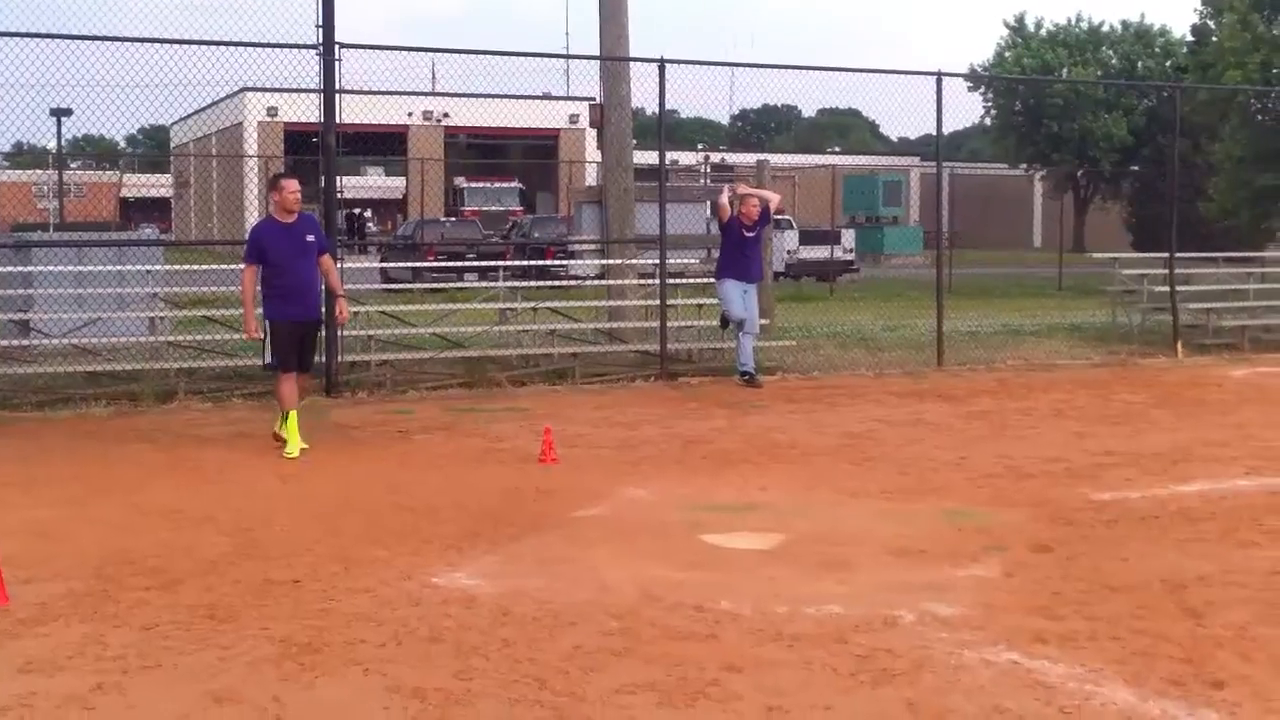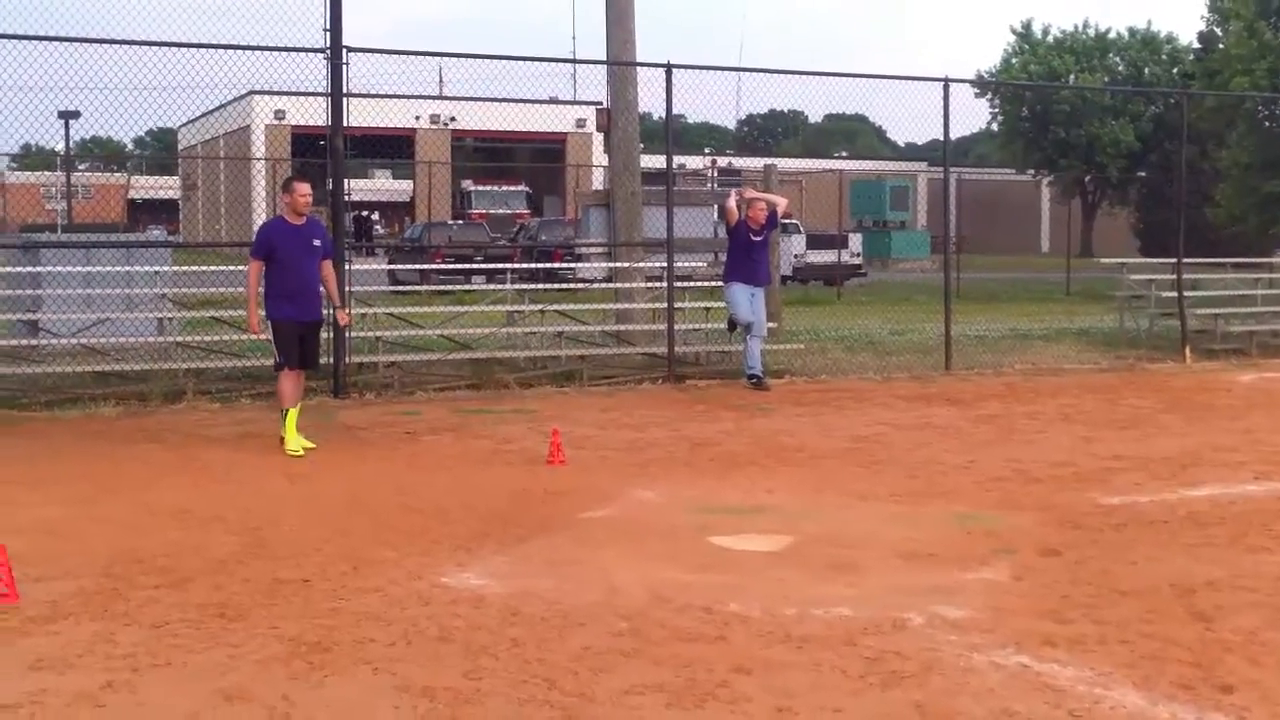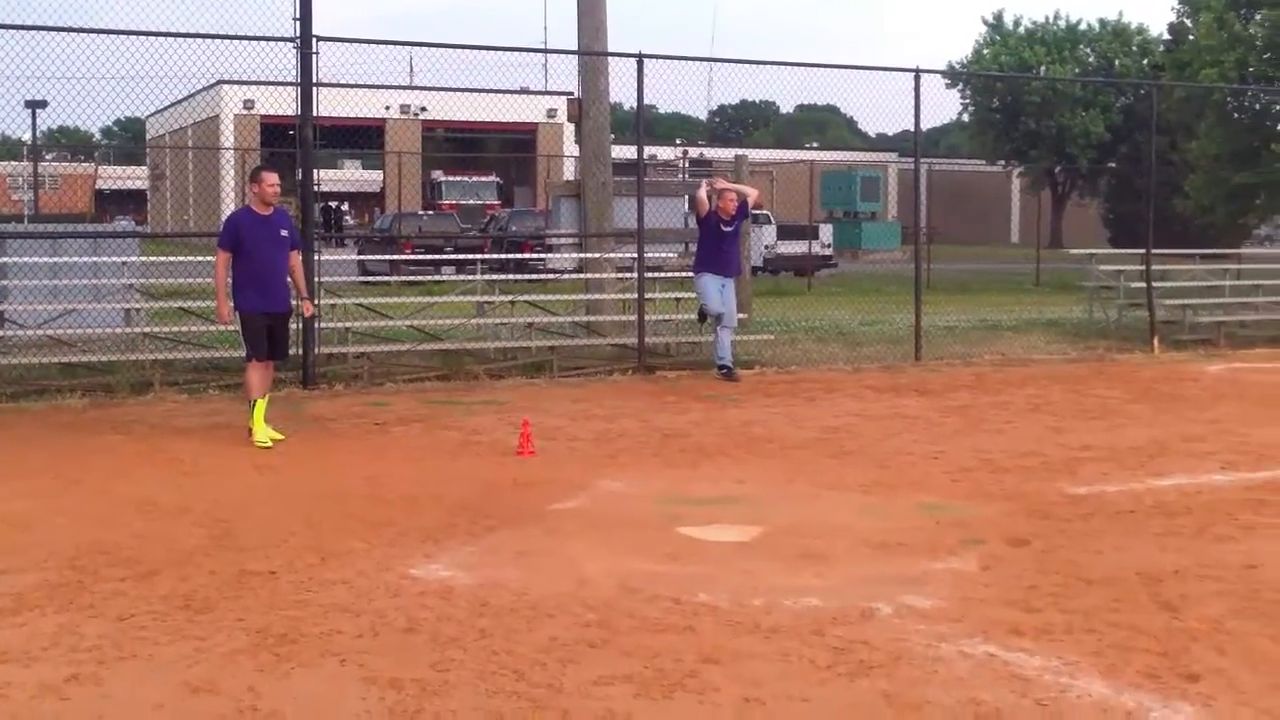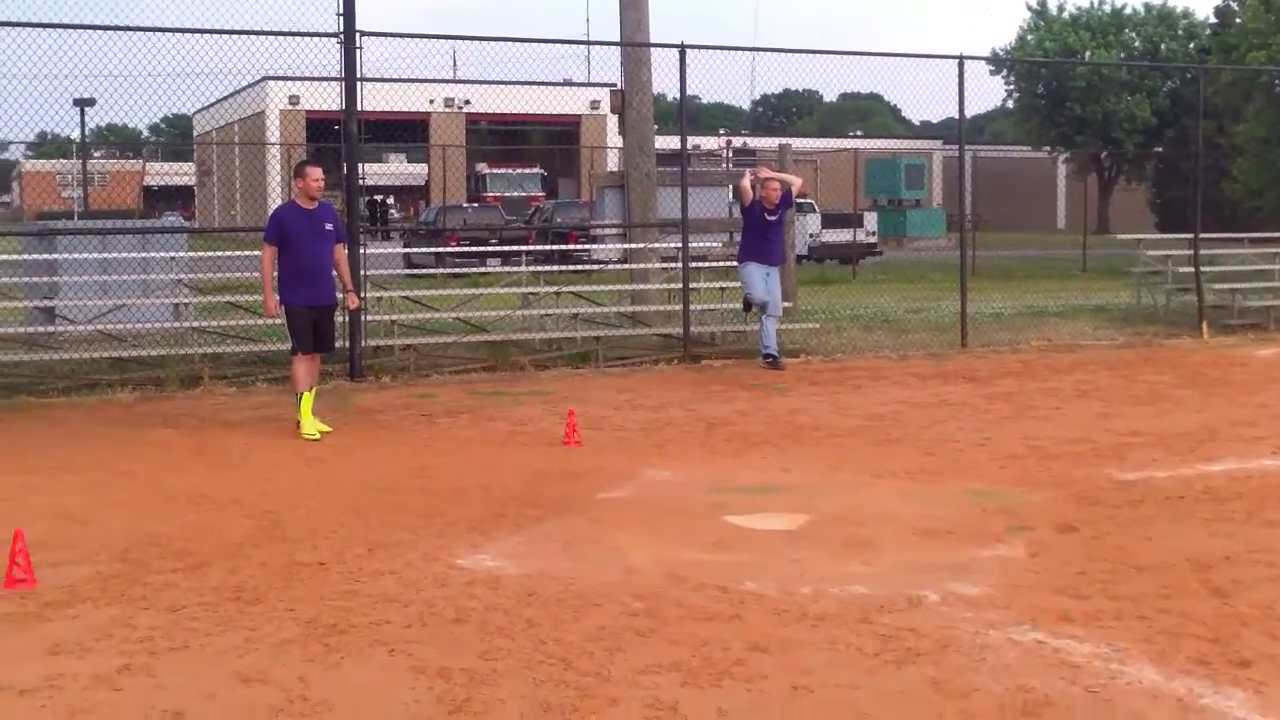
dt=0.7s
person 1, frame 1
left shoulder: (311, 224)
right shoulder: (262, 231)
left elbow: (326, 263)
right elbow: (250, 274)
left wrist: (340, 295)
right wrist: (249, 315)
left hip: (311, 314)
right hip: (279, 316)
left knee: (301, 372)
right knee: (286, 372)
left ankle: (282, 426)
right ankle: (292, 434)
person 1, frame 2
left shoulder: (318, 229)
right shoulder: (270, 230)
left elbow: (327, 270)
right elbow: (255, 270)
left wrist: (338, 306)
right wrist: (252, 310)
left hip: (312, 315)
right hip: (282, 315)
left knee: (301, 370)
right knee: (288, 370)
left ankle: (291, 428)
right ankle: (289, 432)
person 1, frame 3
left shoulder: (285, 220)
right shoulder: (237, 220)
left elbow: (294, 261)
right elbow: (222, 262)
left wrist: (304, 297)
right wrist: (222, 301)
left hip: (280, 305)
right hip: (251, 306)
left knee: (270, 362)
right knee: (256, 360)
left ankle: (260, 420)
right ankle: (256, 423)
person 1, frame 4
left shoulder: (330, 213)
right shoulder: (283, 214)
left elbow: (339, 254)
right elbow: (268, 256)
left wrist: (349, 289)
right wrist: (268, 295)
left hip: (325, 299)
right hip: (296, 300)
left knee: (316, 354)
right knee: (302, 354)
left ankle: (308, 412)
right ankle: (303, 416)
person 2, frame 1
left shoulder: (759, 223)
right shoulder: (731, 223)
left elbow: (775, 198)
right elbow: (722, 203)
left wrist: (749, 190)
right wrist: (726, 192)
left hip: (751, 283)
right hip: (729, 280)
left knee: (750, 328)
right knee: (738, 315)
left ankle: (746, 372)
right ankle: (728, 315)
person 2, frame 2
left shoulder: (766, 226)
right shoulder: (738, 227)
left elbow: (783, 203)
right elbow: (729, 207)
left wrist: (756, 195)
right wrist: (733, 196)
left hip: (758, 286)
right hip: (736, 283)
left knee: (757, 331)
right knee: (745, 318)
left ankle: (754, 374)
right ankle: (735, 318)
person 2, frame 3
left shoulder: (737, 217)
right shoulder: (709, 218)
left elbow: (753, 193)
right elbow: (700, 197)
left wrist: (727, 185)
right wrist: (704, 186)
left hip: (728, 277)
right hip: (706, 274)
left knee: (727, 322)
right knee: (715, 309)
left ankle: (724, 365)
right ankle: (705, 309)
person 2, frame 4
left shoulder: (781, 205)
right shoulder: (753, 207)
left elbow: (798, 182)
right elbow: (744, 186)
left wrist: (771, 174)
right wrist: (748, 175)
left hip: (773, 266)
right hip: (751, 263)
left knee: (773, 311)
right knee: (760, 298)
left ankle: (769, 354)
right ankle: (750, 298)
